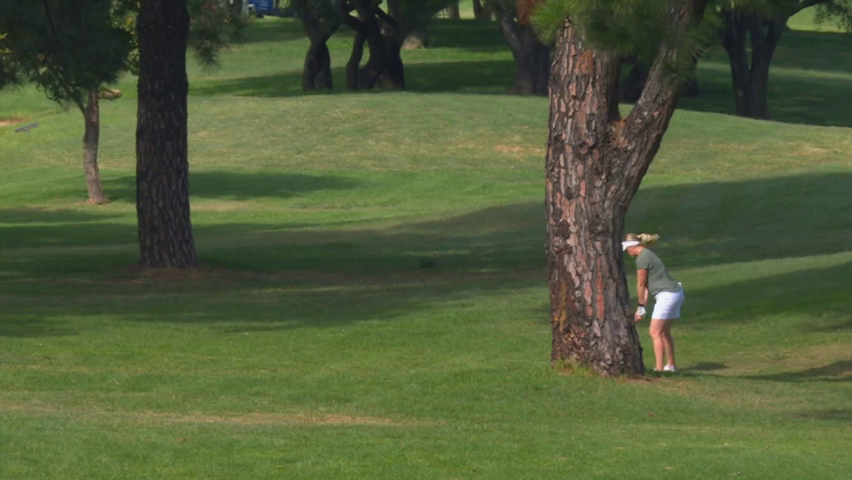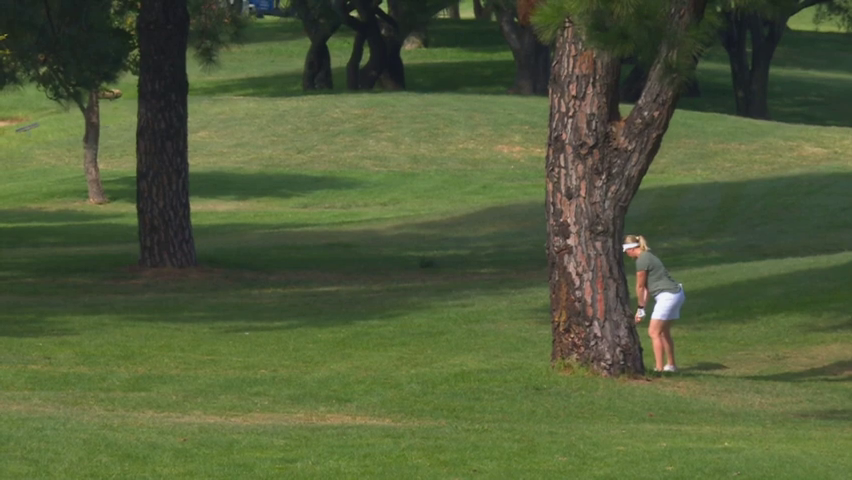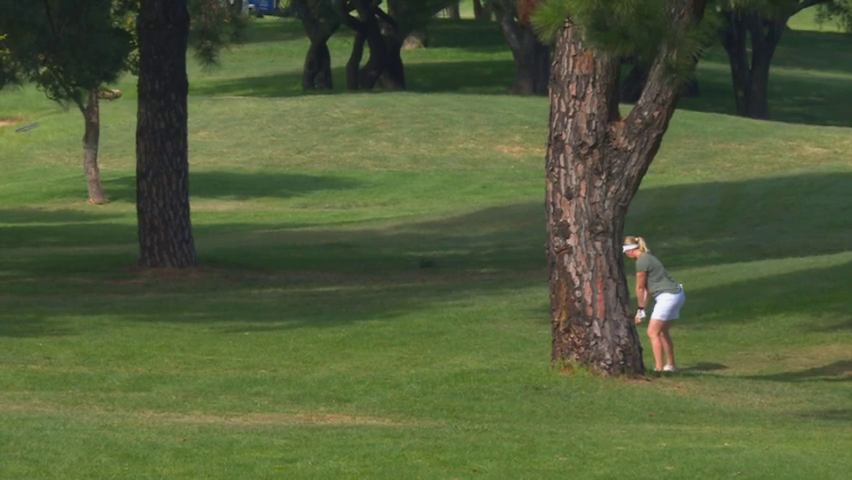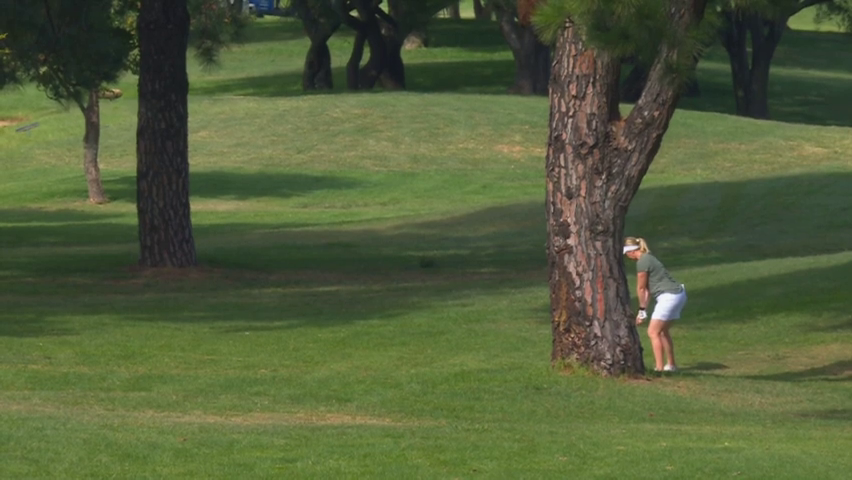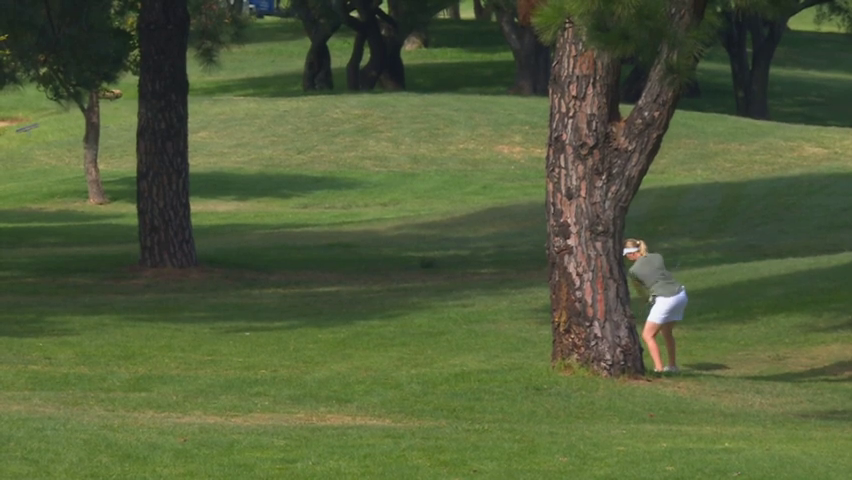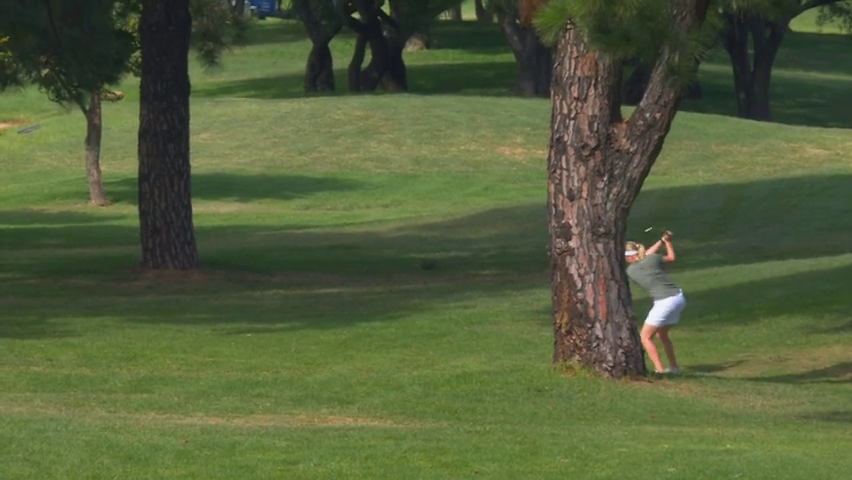
dt=0.5s
person 1, frame 1
left shoulder: (642, 258)
right shoulder: (647, 255)
left elbow: (641, 285)
right elbow: (647, 285)
left wrist: (641, 306)
right wrist: (642, 307)
left hip: (667, 295)
right hip: (674, 293)
left knee: (655, 332)
right knee: (664, 331)
left ankle: (659, 369)
right ankle: (671, 365)
person 1, frame 2
left shoulder: (641, 260)
right shoulder: (647, 256)
left elbow: (640, 286)
right elbow: (646, 286)
left wrist: (640, 308)
right wrist: (642, 308)
left hip: (667, 296)
right hip: (675, 294)
left knee: (654, 332)
right knee: (664, 331)
left ankle: (659, 368)
right ankle: (671, 365)
person 1, frame 3
left shoulder: (641, 261)
right shoulder: (647, 258)
left elbow: (640, 288)
right elbow: (647, 288)
left wrist: (640, 309)
right wrist: (642, 309)
left hip: (668, 297)
right hip: (675, 294)
left knee: (653, 332)
right knee: (662, 331)
left ankle: (659, 369)
right ankle: (671, 365)
person 1, frame 4
left shoulder: (642, 262)
right shoulder: (648, 258)
left elbow: (641, 289)
right elbow: (647, 289)
left wrist: (642, 310)
right wrist: (643, 310)
left hip: (669, 297)
right hip: (677, 294)
left knee: (653, 332)
right knee: (662, 331)
left ankle: (659, 369)
right ankle: (671, 365)
person 1, frame 5
left shoulder: (633, 270)
right shoulder: (657, 257)
left elbow: (640, 290)
left wrist: (650, 297)
right wrist: (653, 295)
left hip: (666, 300)
right hip: (680, 295)
left knee: (648, 335)
right knee: (666, 332)
left ankle: (659, 369)
right ankle: (672, 366)
person 1, frame 6
left shoulder: (630, 271)
right shoulder: (653, 259)
right elbow: (672, 258)
left wrist: (661, 242)
right wrist: (666, 241)
left hip: (664, 302)
right hip: (678, 299)
left knee: (645, 337)
right knee: (662, 334)
left ankle: (660, 370)
right ankle: (673, 367)
